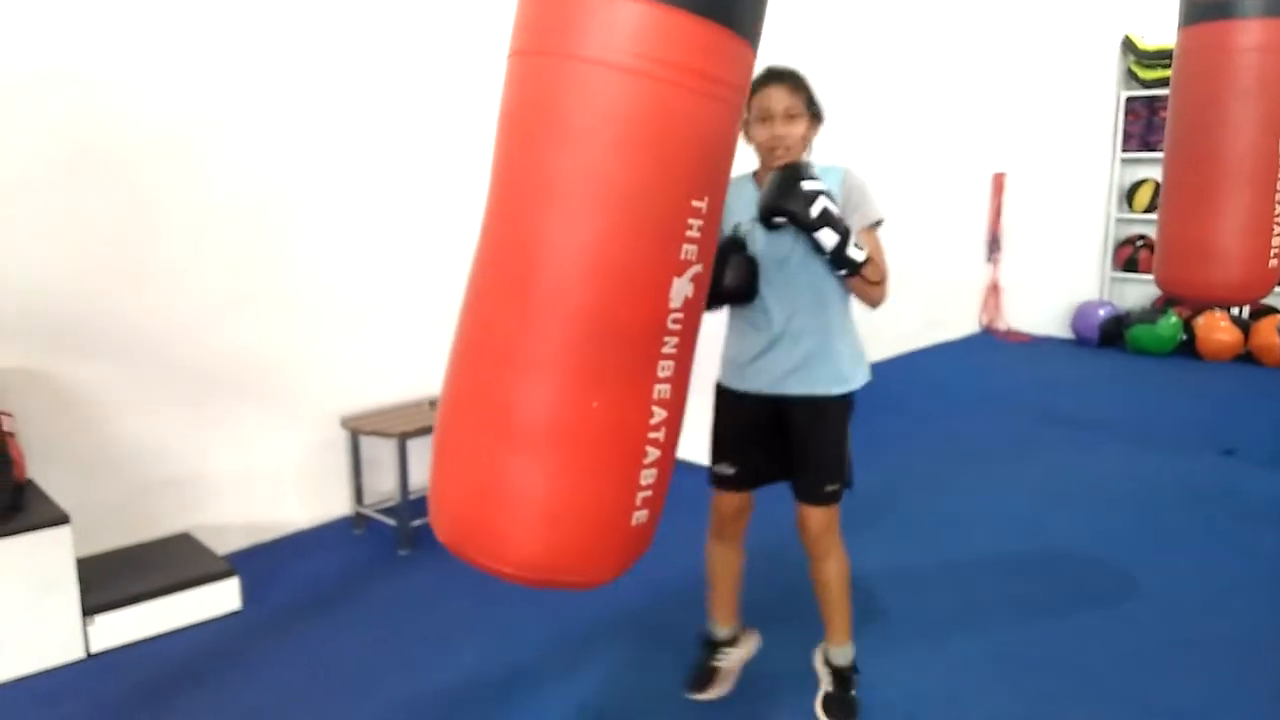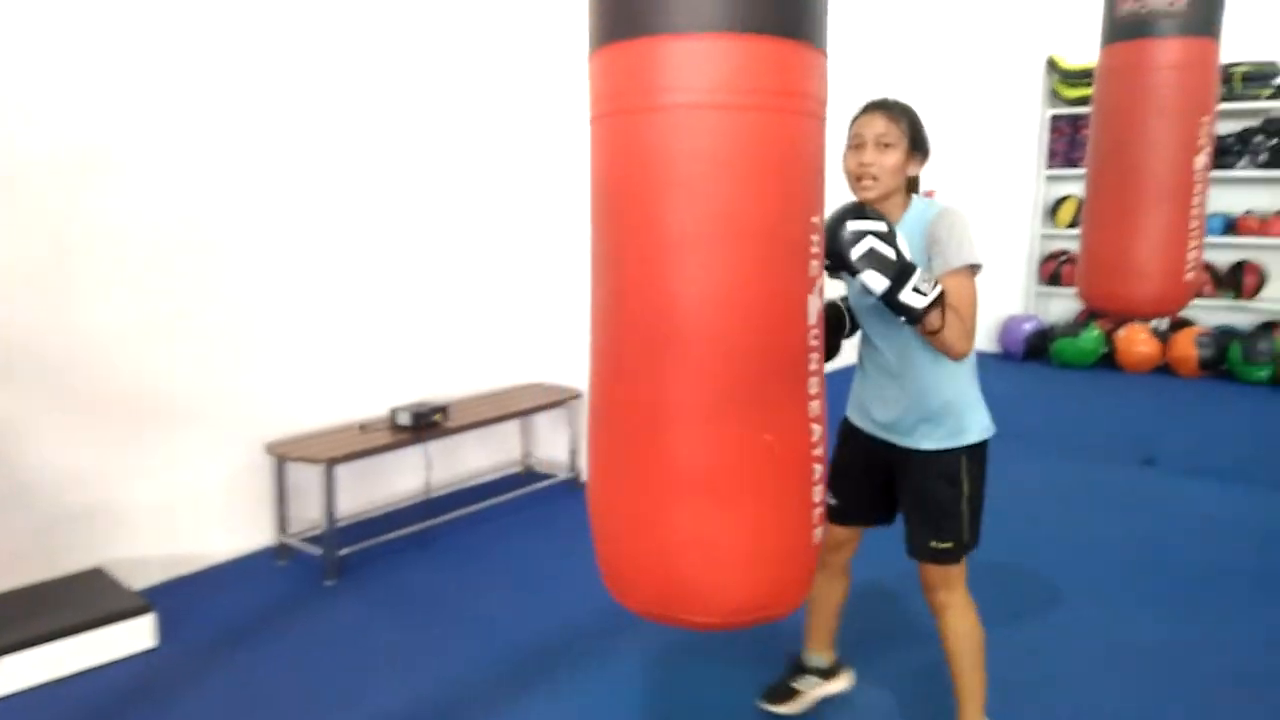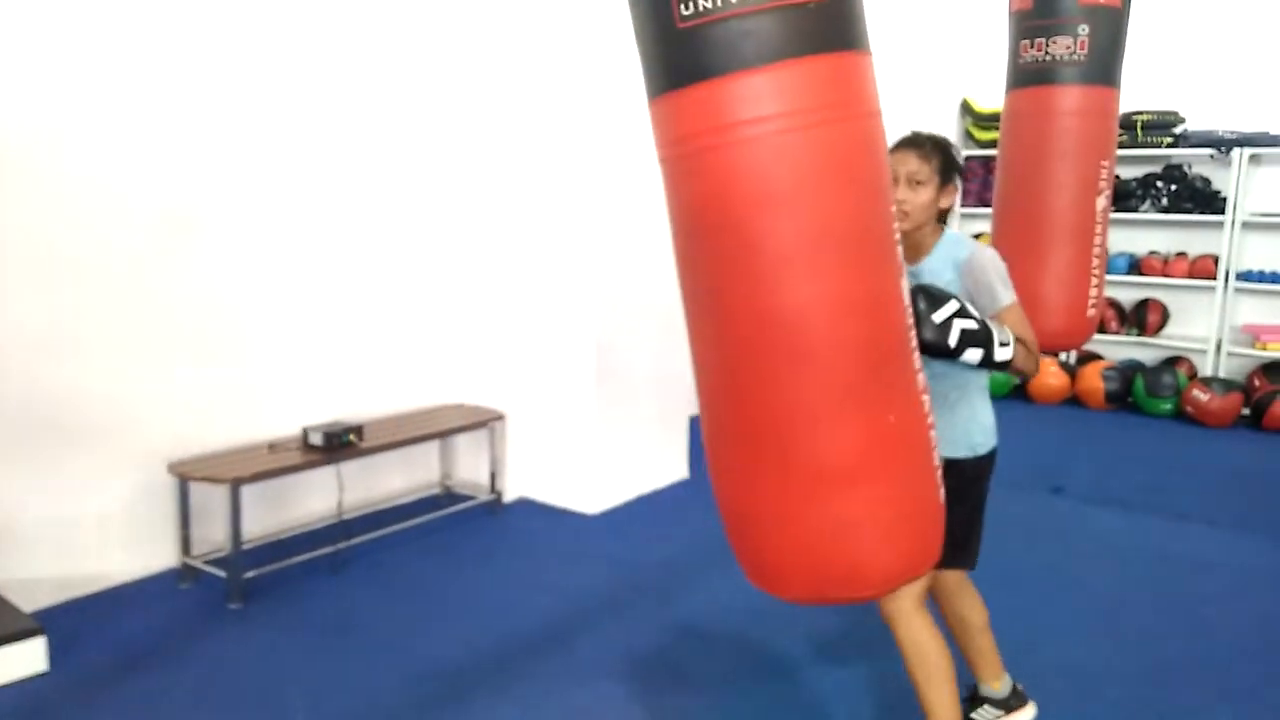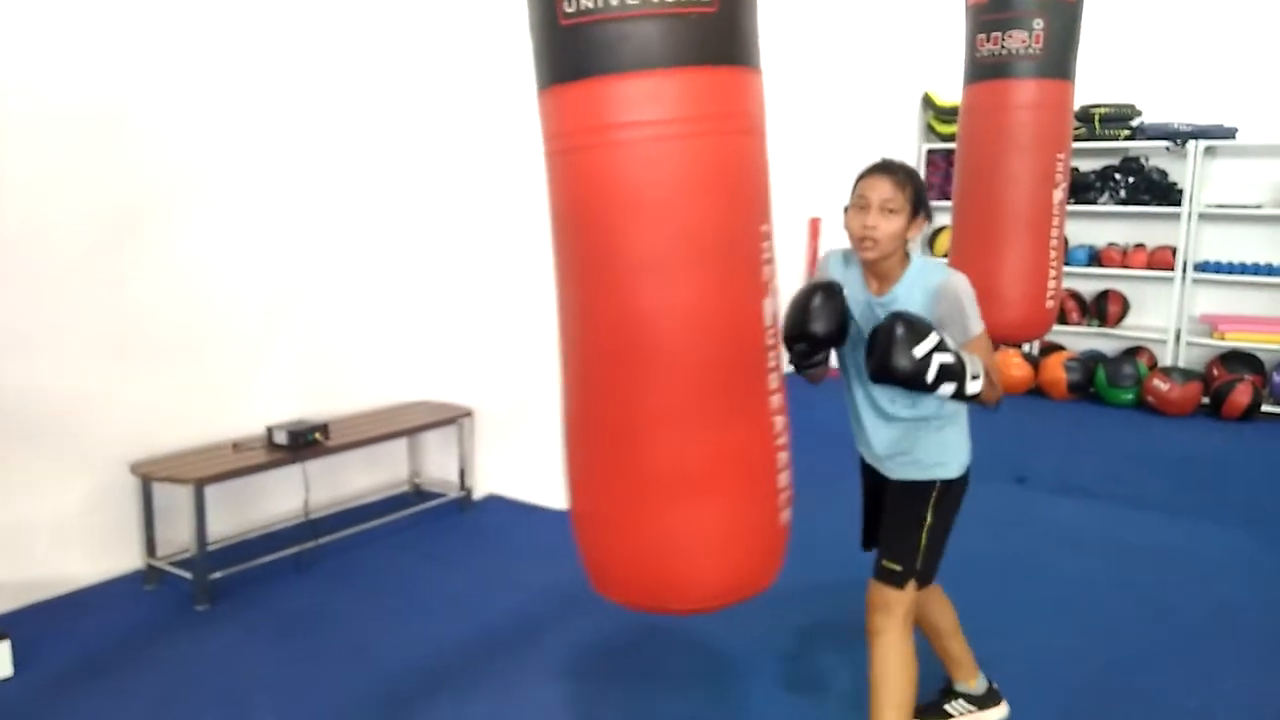
dt=0.5s
person 1, frame 1
left shoulder: (843, 187)
right shoulder: (728, 197)
left elbow: (874, 290)
right elbow: (715, 288)
left wrist: (822, 222)
right wrist: (714, 279)
left hip: (822, 383)
right hip: (746, 382)
left knee: (818, 528)
right knee: (726, 512)
left ankle: (838, 659)
right ankle: (726, 638)
person 1, frame 2
left shoulder: (943, 224)
right shoulder: (840, 231)
left elbow: (957, 341)
left wrist: (890, 270)
right wrist: (823, 327)
left hip: (944, 434)
right hip: (868, 421)
left knee: (941, 583)
right knee: (831, 544)
right ankle: (820, 664)
person 1, frame 3
left shoulder: (973, 261)
left elbow: (1028, 358)
left wrist: (971, 337)
left hip: (955, 448)
left knee: (899, 595)
right knee: (942, 577)
person 1, frame 4
left shoulder: (946, 288)
right shoulder: (833, 271)
left elbow: (992, 387)
right elbow: (817, 370)
left wrist: (946, 370)
right wrist: (808, 345)
left hip: (930, 465)
right hip: (878, 456)
left knee: (885, 614)
right knee: (912, 585)
